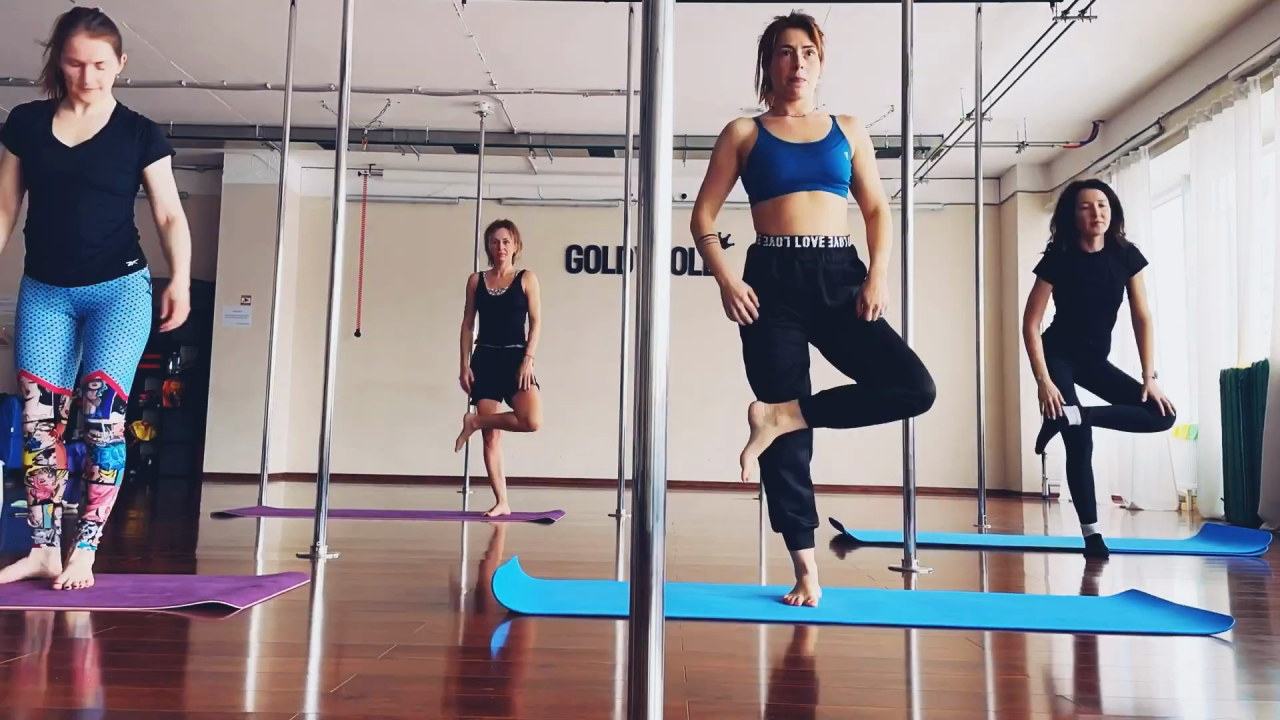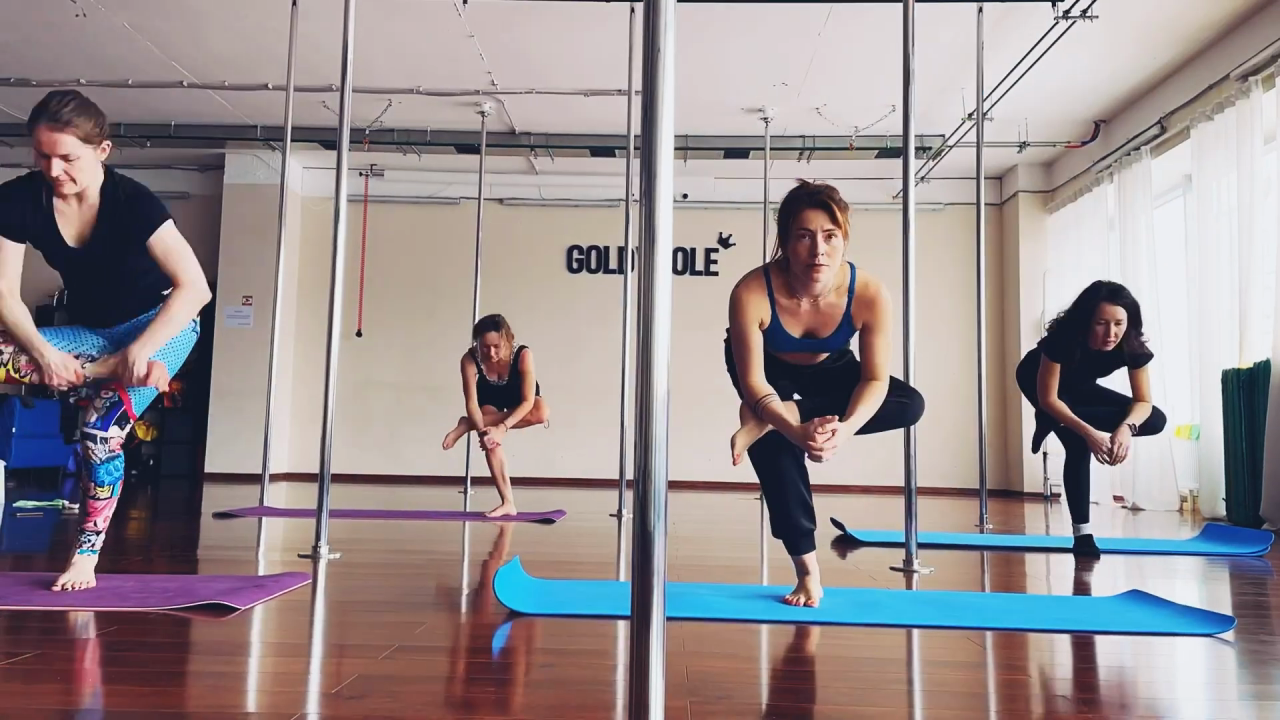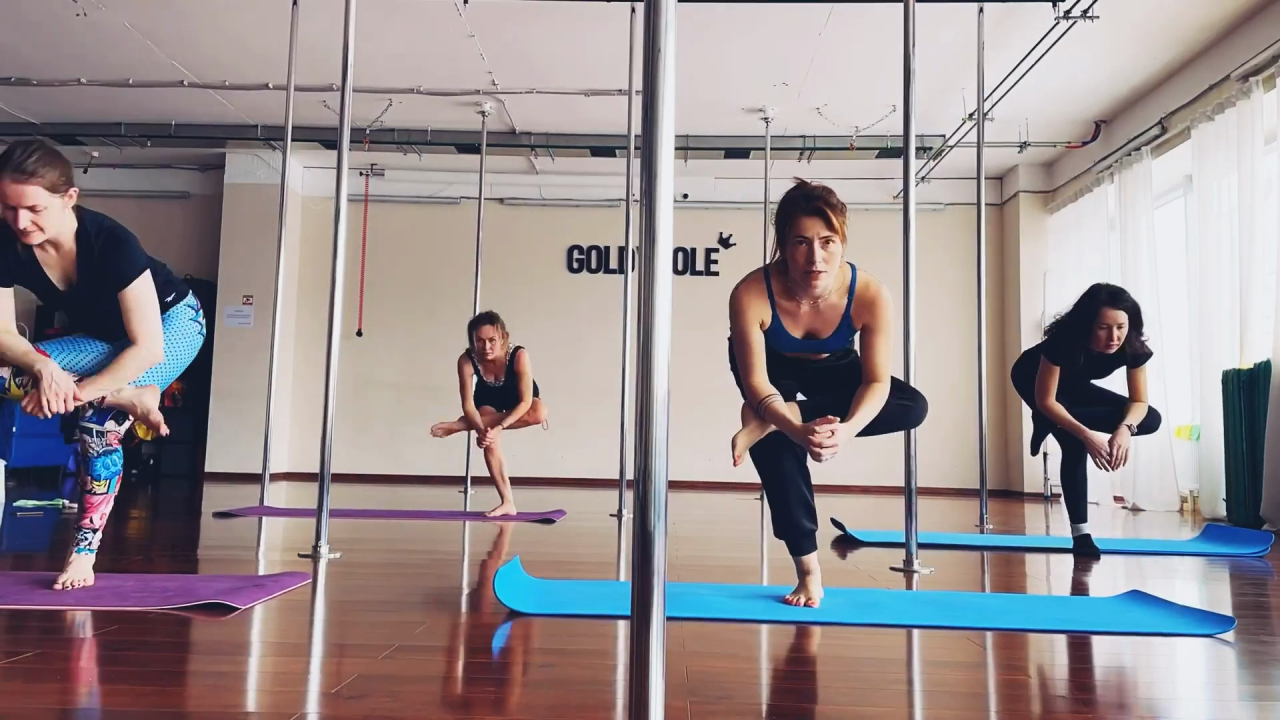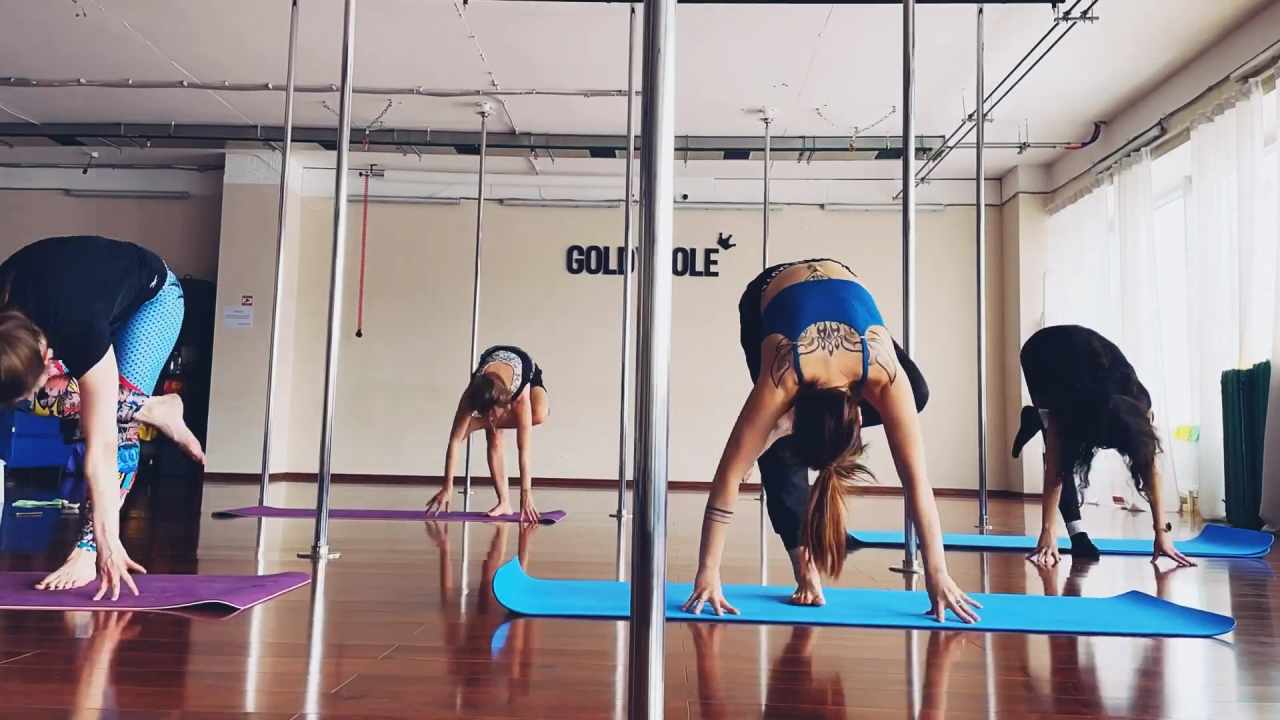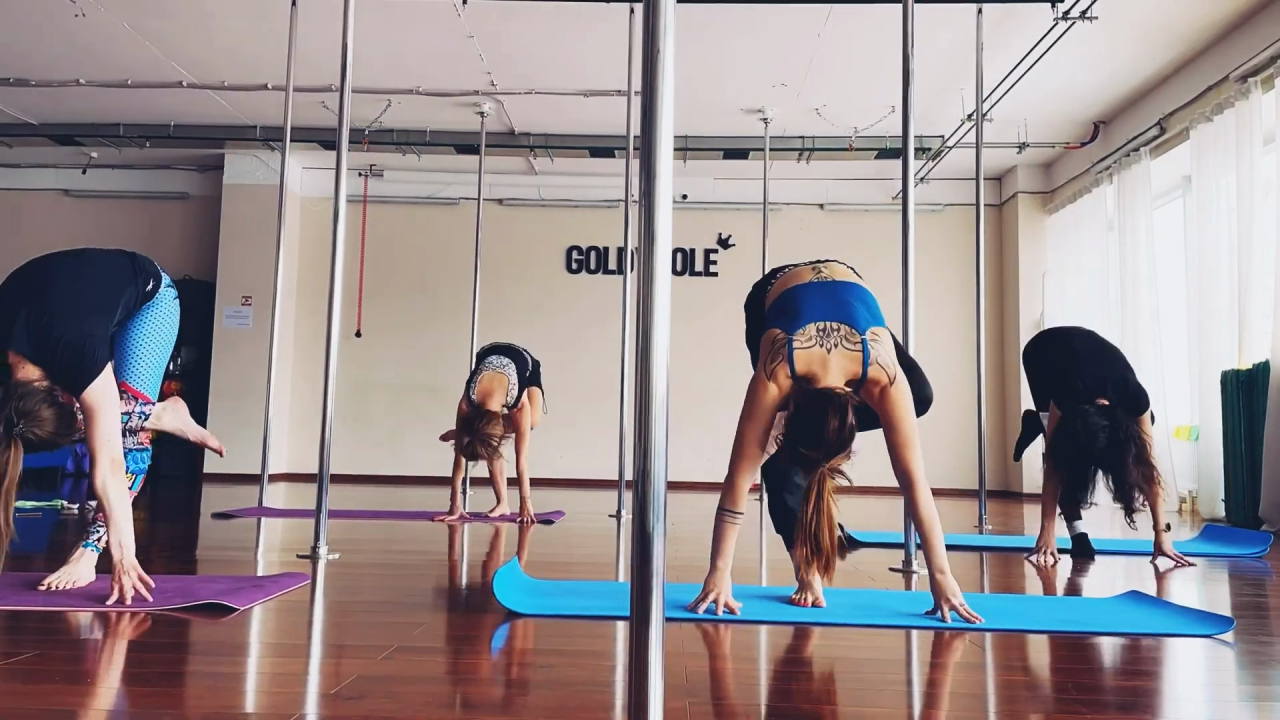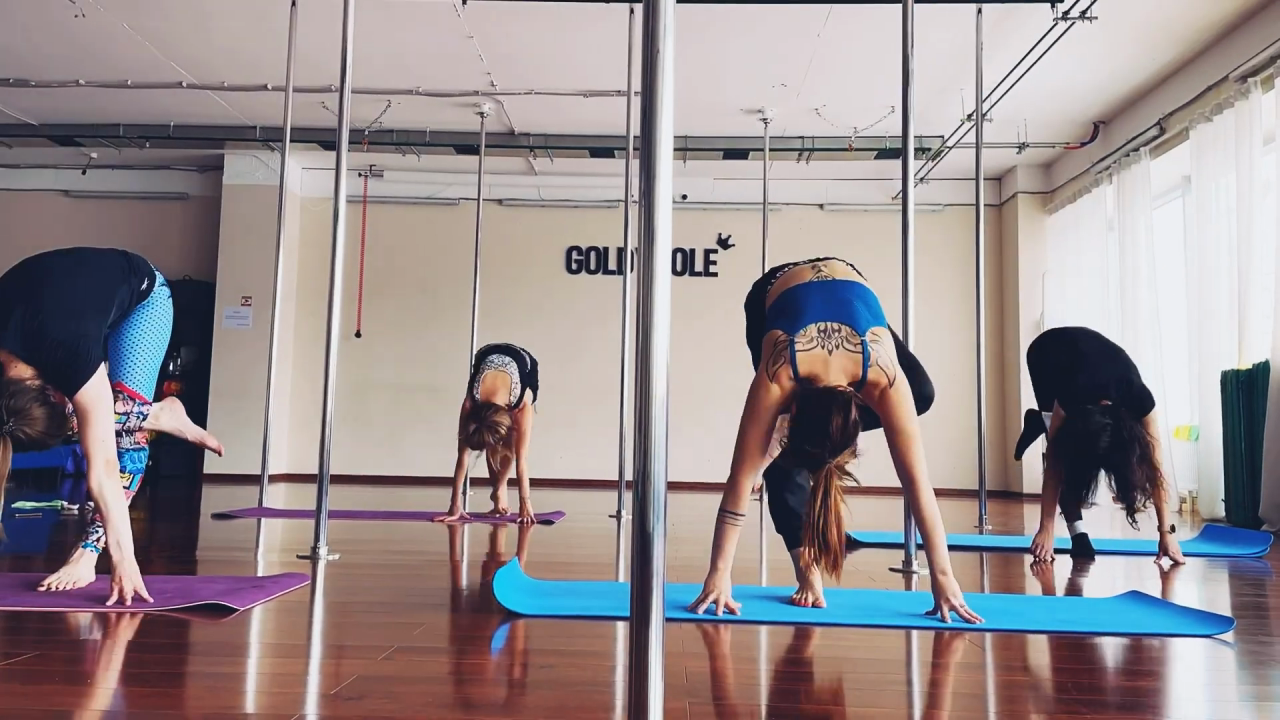
dt=0.1s
person 1, frame 1
left shoulder: (138, 133)
left elbow: (170, 216)
left wrist: (180, 280)
left hip: (118, 287)
right hip: (48, 290)
left knee: (102, 406)
left ankle: (85, 549)
person 1, frame 2
left shoulder: (133, 204)
left elbow: (195, 288)
left wrist: (141, 347)
right wrist: (42, 351)
left hip: (157, 322)
right hip: (95, 331)
left knee: (102, 424)
left ankle: (85, 556)
person 1, frame 3
left shoulder: (113, 245)
left elbow: (148, 346)
left wrist: (74, 391)
right wrist: (42, 368)
left hip: (175, 323)
right hip: (99, 340)
left knee: (100, 421)
left ankle: (83, 555)
right ankle: (134, 397)
person 1, frame 4
left shoulder: (78, 326)
left elbow: (100, 451)
left wrist: (104, 545)
left hip: (151, 294)
left knee: (118, 419)
left ankle: (85, 554)
right ankle: (158, 410)
person 1, frame 5
left shoulder: (78, 347)
left elbow: (107, 467)
left wrist: (123, 556)
left hip: (149, 296)
left knee: (126, 425)
left ankle: (87, 554)
right ankle: (169, 418)
person 1, frame 6
left shoulder: (70, 349)
left elbow: (102, 466)
left wrist: (122, 558)
left hip: (140, 296)
left knee: (124, 419)
left ankle: (87, 555)
right ankle: (162, 416)
person 2, frame 1
left shoulder: (846, 130)
right shoulder: (744, 134)
left elbow: (876, 209)
right elbow: (703, 217)
left wrist: (876, 278)
right wrist: (729, 282)
left hip: (837, 282)
right hip: (765, 285)
left knee: (914, 389)
right knee: (786, 444)
left ankle: (783, 416)
right ankle: (805, 569)
person 2, frame 2
left shoulder: (867, 291)
right shoulder: (754, 292)
left elbow: (875, 381)
right elbow: (754, 386)
left wrist: (842, 427)
right wrist: (797, 429)
left hip: (830, 371)
right hip: (772, 372)
left knee: (908, 403)
person 2, frame 3
left shoulder: (870, 293)
right shoulder: (752, 294)
left elbow: (876, 383)
right elbow: (755, 387)
left wrist: (845, 430)
right wrist: (799, 430)
left hip: (829, 361)
left knee: (911, 407)
right knee: (782, 444)
left ankle: (775, 418)
right ankle: (807, 569)
person 2, frame 4
left shoulder: (883, 374)
right shoulder: (781, 376)
left elbow: (916, 478)
right elbow: (728, 475)
left wrist: (938, 572)
right wrist: (708, 572)
left knee: (914, 394)
right knee: (777, 448)
right ankle: (805, 569)
person 2, frame 5
left shoulder: (883, 378)
right shoulder: (778, 375)
left elbow: (916, 482)
right elbow: (739, 479)
left wrist: (941, 574)
right wrist: (719, 574)
left knee: (918, 396)
right knee: (781, 456)
right ankle: (806, 571)
person 2, frame 6
left shoulder: (884, 379)
right shoulder: (779, 376)
left elbow: (918, 483)
right elbow: (740, 481)
left wrist: (943, 575)
right wrist: (719, 575)
left knee: (919, 393)
right knee: (783, 455)
right ankle: (807, 571)
person 3, frame 1
left shoulder: (1126, 255)
right shoulder: (1058, 258)
left elbow: (1143, 318)
right elbow: (1031, 324)
left wrist: (1148, 378)
right wrist: (1043, 381)
left hip: (1094, 358)
right hip: (1061, 356)
left knee: (1161, 414)
right knee: (1079, 441)
left ankle: (1066, 417)
right ankle: (1091, 533)
person 3, frame 2
left shoulder: (1133, 347)
right shoulder: (1063, 339)
left elbow: (1143, 401)
right elbow: (1047, 398)
left wrist: (1125, 428)
right wrist: (1089, 431)
left hip: (1080, 387)
right hip: (1038, 377)
left knee: (1155, 420)
right knee: (1078, 440)
left ankle: (1057, 419)
right ankle: (1082, 534)
person 3, frame 3
left shoulder: (1133, 349)
right shoulder: (1064, 340)
left elbow: (1139, 401)
right elbow: (1045, 402)
left wrist: (1123, 429)
right wrist: (1086, 435)
left hip: (1076, 387)
right hip: (1033, 377)
left knee: (1150, 420)
right knee: (1074, 442)
left ankle: (1055, 421)
right ankle: (1080, 534)
person 3, frame 4
left shoulder: (1135, 397)
right shoulder: (1070, 391)
left elbow: (1150, 466)
right elbow: (1054, 462)
right knee: (1063, 450)
right ankle: (1076, 533)
person 3, frame 5
left shoulder: (1134, 397)
right shoulder: (1069, 397)
left elbow: (1149, 470)
right elbow: (1054, 469)
left wrist: (1161, 532)
right wrist: (1047, 533)
right knee: (1062, 454)
right ankle: (1077, 533)
person 3, frame 6
left shoulder: (1140, 401)
right shoulder: (1072, 399)
left elbow: (1154, 470)
right elbow: (1057, 465)
left wrist: (1167, 533)
right wrist: (1046, 531)
right knee: (1064, 455)
right ankle: (1077, 533)
person 4, frame 1
left shoulder: (526, 278)
right shoulder: (476, 280)
left elbow: (535, 321)
right elbow: (468, 322)
left wrist: (529, 359)
right wrist: (465, 364)
left hip: (515, 357)
right hip: (485, 358)
left knee: (532, 421)
right knee: (490, 432)
left ankle: (475, 421)
right ankle: (501, 501)
person 4, frame 2
left shoulder: (523, 355)
right shoulder: (469, 360)
left elbow: (528, 401)
right elbow: (471, 403)
left wrist: (501, 427)
right wrist: (483, 430)
left hip: (518, 396)
right hip: (490, 397)
left knee: (542, 413)
right knee: (491, 442)
right ankle: (507, 503)
person 4, frame 3
left shoulder: (519, 356)
right shoulder: (466, 360)
left elbow: (524, 401)
right elbow: (468, 404)
left wrist: (499, 427)
right wrist: (482, 429)
left hip: (516, 397)
right hip: (488, 397)
left knee: (539, 413)
right knee: (489, 441)
right ankle: (507, 502)
person 4, frame 4
left shoulder: (520, 393)
right shoulder: (473, 392)
left elbow: (524, 447)
right elbow: (454, 441)
left wrist: (527, 495)
right wrist: (447, 487)
left knee: (539, 414)
right knee: (494, 438)
right ankle: (503, 502)
person 4, frame 5
left shoulder: (521, 404)
right shoulder: (467, 406)
left elbow: (522, 457)
right elbow: (460, 456)
left wrist: (525, 503)
right wrist: (455, 504)
right knee: (490, 447)
right ankle: (502, 503)
person 4, frame 6
left shoulder: (521, 406)
right shoulder: (471, 405)
left elbow: (521, 457)
right elbow: (462, 456)
left wrist: (526, 501)
right wrist: (456, 505)
right knee: (489, 438)
left ankle: (499, 493)
right ankle: (499, 499)
